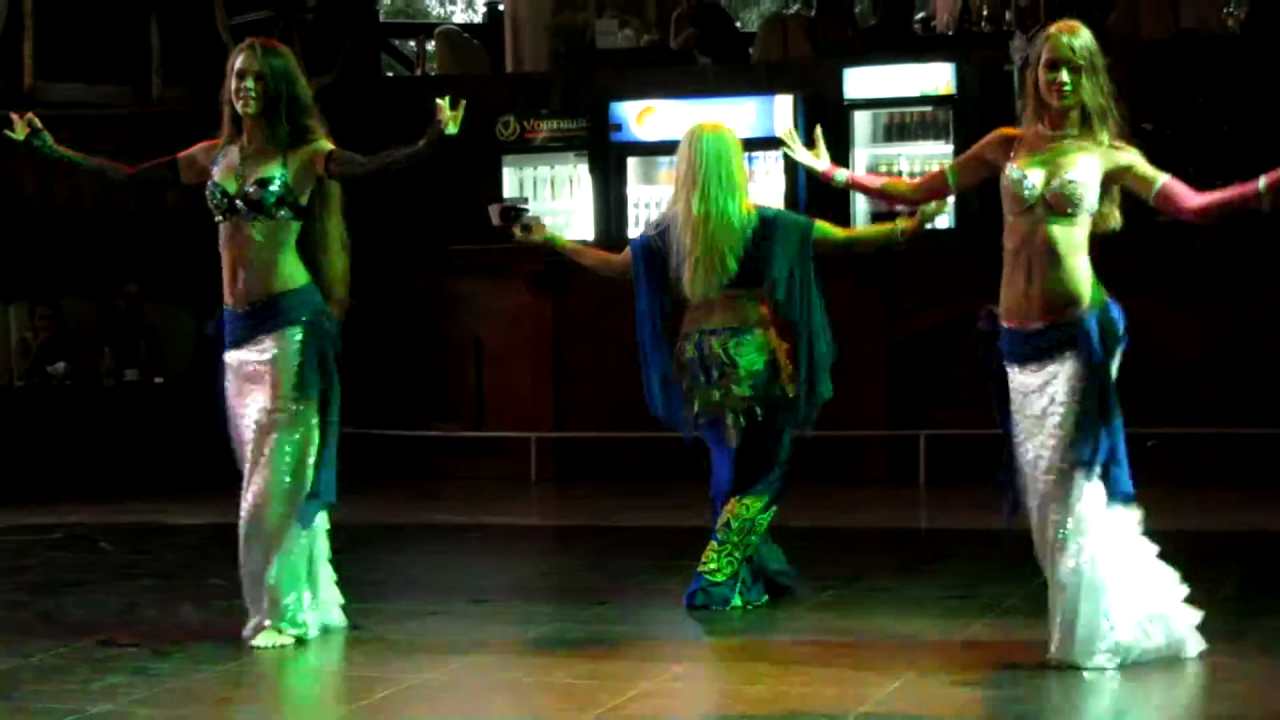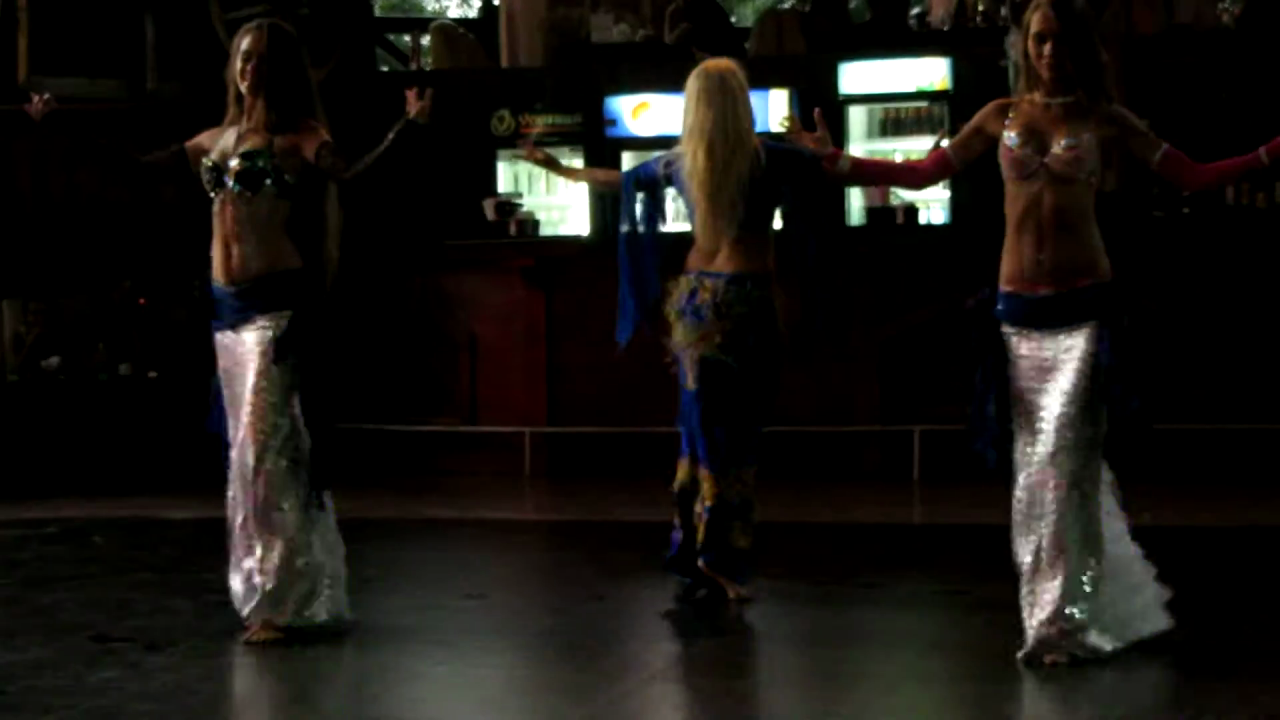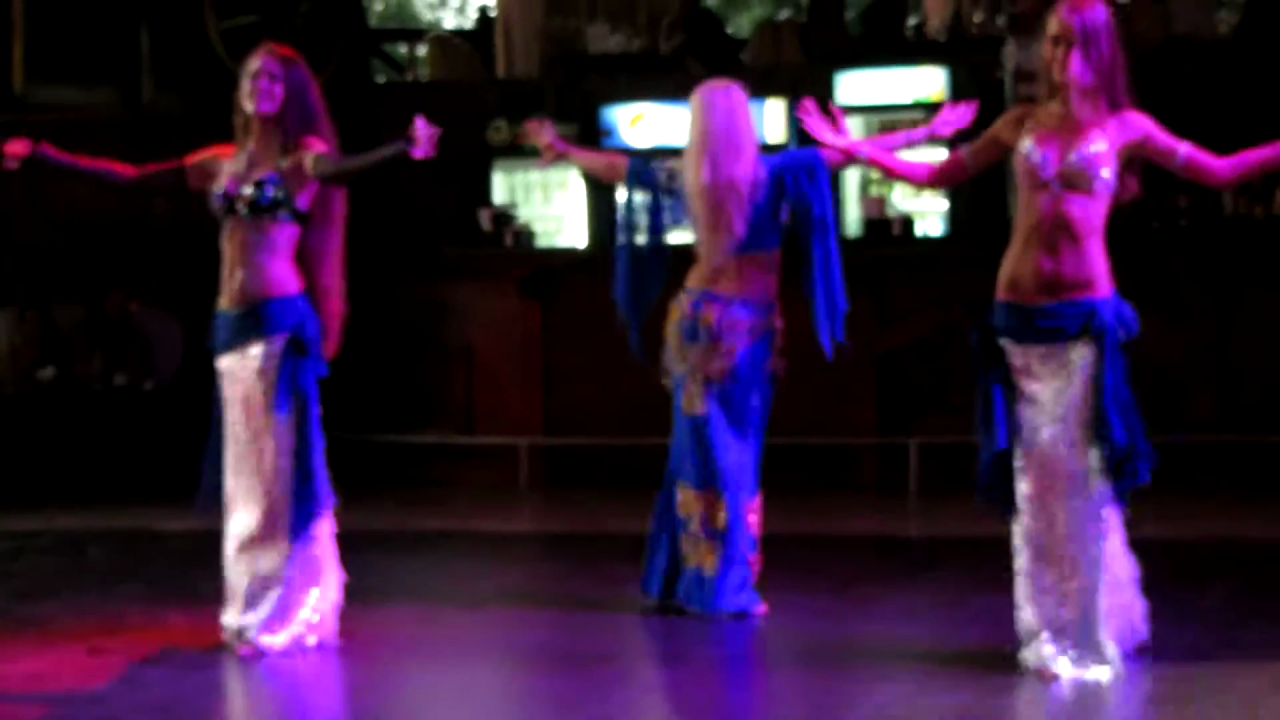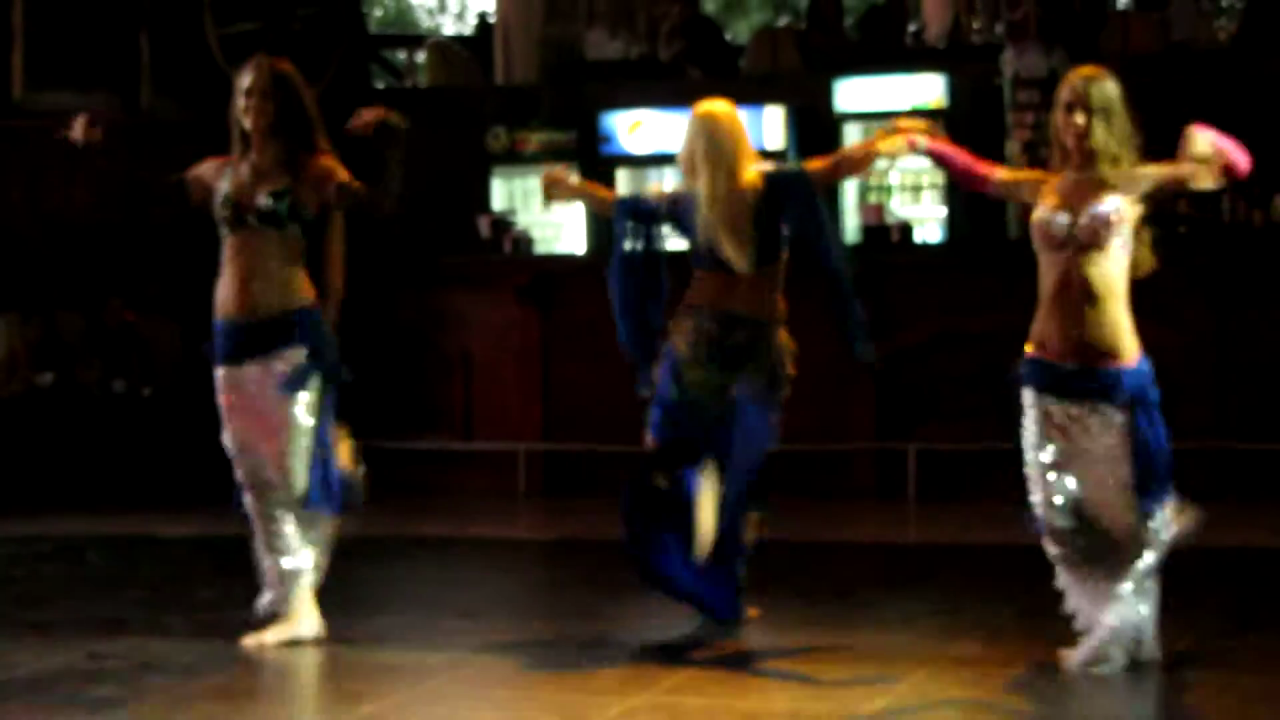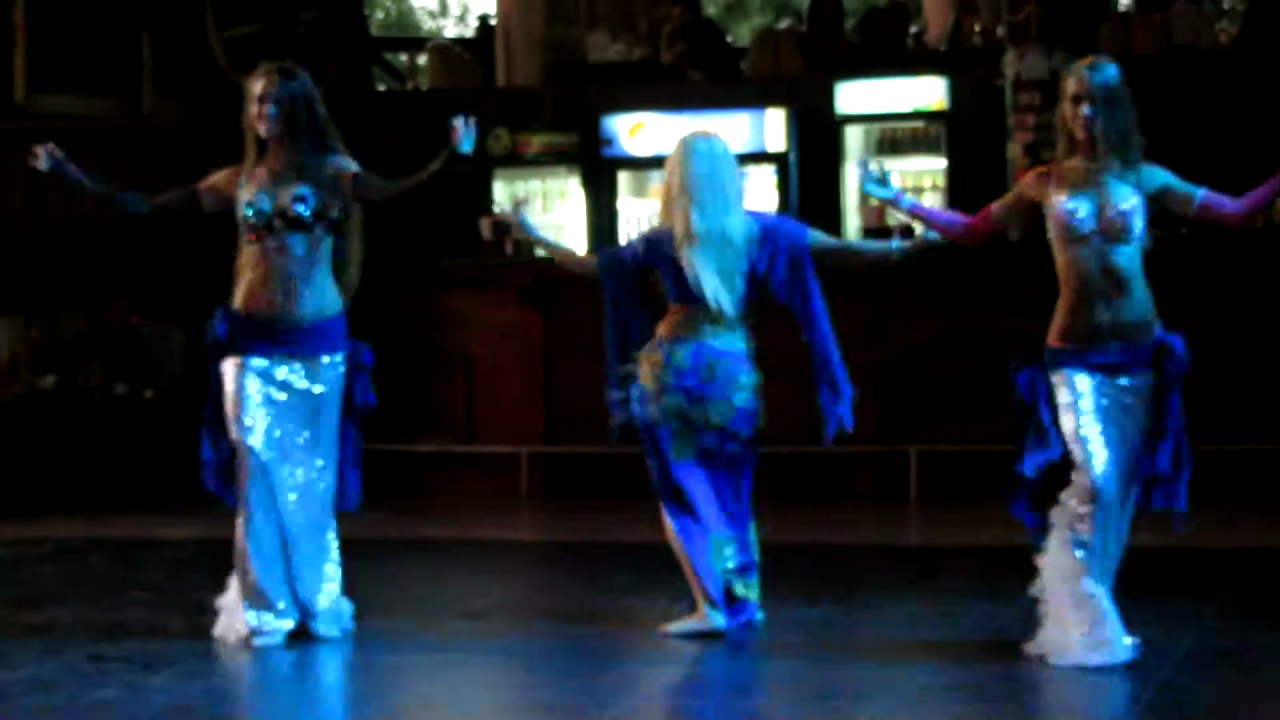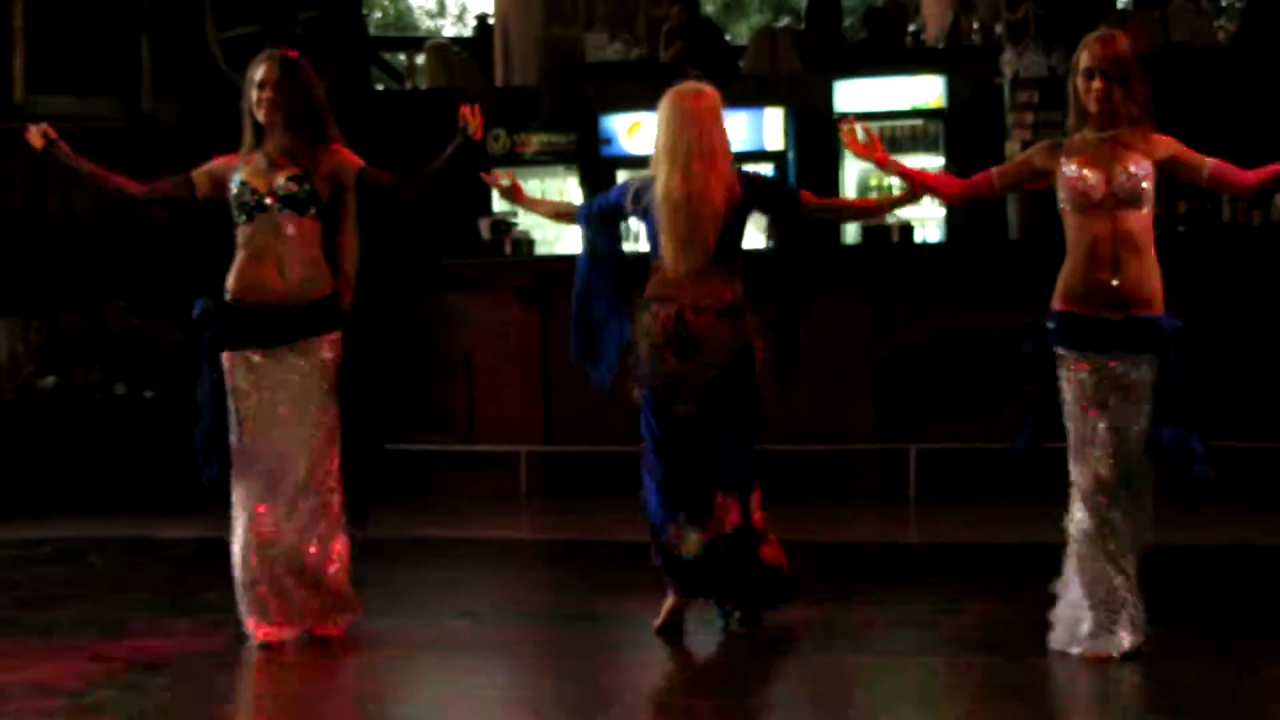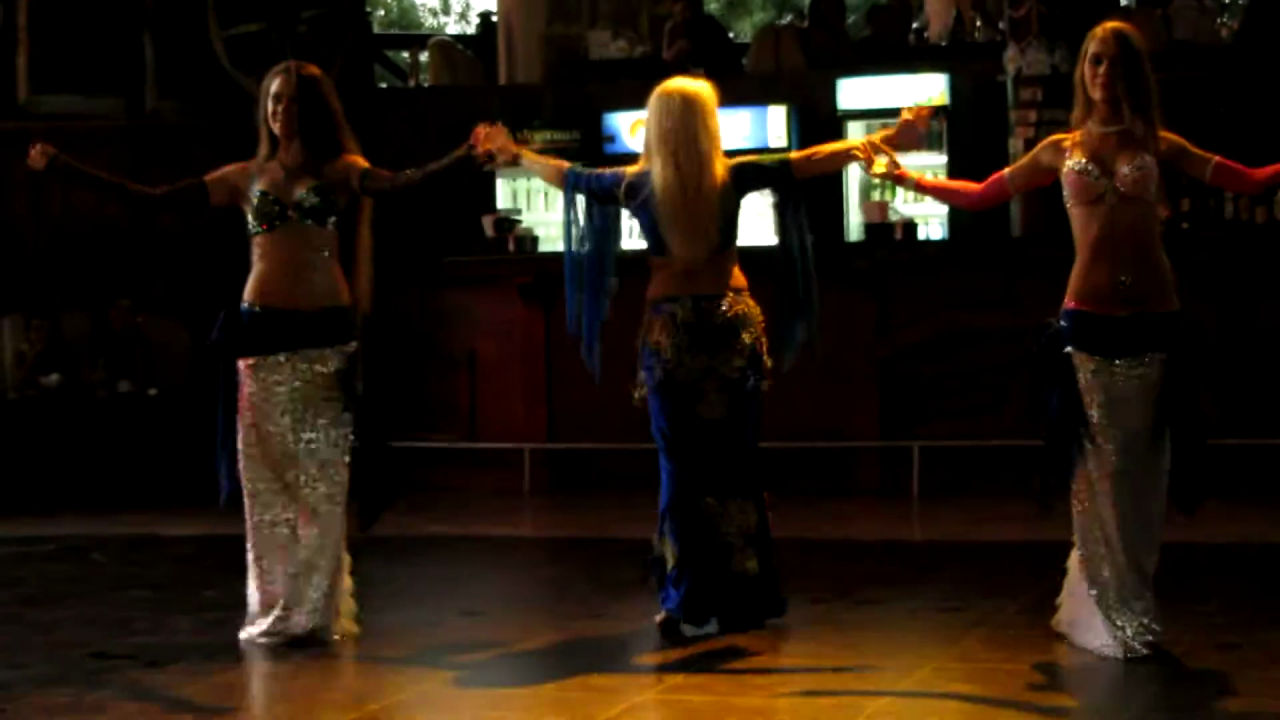
dt=0.5s
person 1, frame 1
left shoulder: (1108, 153)
right shoulder: (1004, 144)
left elbow: (1189, 204)
right elbow: (917, 194)
right wrist: (835, 173)
left hip: (1082, 331)
right hip: (1021, 342)
left knee: (1071, 480)
right knee: (1048, 488)
left ankle: (1089, 631)
right ankle: (1086, 620)
person 1, frame 2
left shoulder: (1106, 118)
right shoulder: (1001, 114)
left elbow: (1191, 176)
right elbow: (921, 174)
right wrist: (839, 160)
left hip: (1084, 303)
right hip: (1019, 307)
left knee: (1063, 453)
right knee: (1036, 457)
left ankle: (1062, 619)
right ankle: (1095, 602)
person 1, frame 3
left shoulder: (1124, 127)
right shoulder: (1020, 125)
left elbow: (1217, 172)
right elbow: (933, 175)
right wrist: (853, 147)
left hip: (1087, 315)
right hip: (1018, 315)
left knee: (1080, 471)
right knee: (1036, 475)
left ankle: (1085, 633)
right ankle: (1046, 631)
person 1, frame 4
left shoulder: (1135, 185)
right shoulder: (1041, 188)
left elbow: (1237, 167)
right elbow: (984, 175)
left wrist: (1208, 142)
right wrist: (926, 144)
left hip: (1115, 379)
right hip: (1047, 376)
left knee: (1116, 522)
right knee: (1057, 519)
right ankle: (1117, 628)
person 1, frame 5
left shoulder: (1144, 177)
right shoulder: (1045, 184)
right elbow: (970, 229)
right wrist: (893, 197)
left hip: (1141, 355)
right hip: (1074, 357)
left knee: (1119, 493)
right knee: (1093, 484)
left ankle: (1090, 619)
right ankle: (1085, 627)
person 1, frame 6
left shoulder: (1155, 147)
right shoulder: (1054, 154)
right elbow: (964, 190)
right wrist: (890, 164)
left hip: (1145, 326)
right hip: (1079, 325)
left knee: (1132, 473)
right knee: (1096, 471)
left ankle: (1116, 613)
right ankle: (1099, 620)
person 1, frame 7
left shoulder: (1160, 145)
right shoulder: (1059, 149)
right elbow: (979, 196)
right wrist: (903, 176)
left hip: (1156, 320)
right hip: (1090, 321)
left knee: (1145, 467)
right knee: (1103, 467)
left ankle: (1131, 610)
right ankle: (1113, 617)
person 2, frame 1
left shoulder: (306, 154)
right shoulder: (213, 155)
left elbow: (369, 167)
right elbow: (128, 175)
left wrist: (433, 140)
left hip: (291, 318)
right hip: (239, 325)
left knee: (281, 459)
right knee: (258, 465)
left ankle: (288, 608)
right ankle: (279, 599)
person 2, frame 2
left shoulder: (299, 134)
right shoulder: (220, 137)
left elbow: (346, 171)
left wrist: (405, 130)
left hip: (279, 303)
right hip: (231, 306)
left knee: (270, 442)
right knee: (249, 445)
left ankle: (290, 598)
right ankle: (266, 592)
person 2, frame 3
left shoulder: (304, 154)
right shoulder: (222, 161)
left elbow: (340, 165)
right elbow: (136, 175)
left wrist: (404, 150)
left hip: (280, 321)
right hip: (233, 325)
left knee: (275, 469)
right knee: (250, 468)
left ankle: (286, 615)
right ankle: (262, 610)
person 2, frame 4
left shoulder: (314, 169)
right shoulder: (219, 173)
right wrist: (94, 149)
left hip: (293, 331)
right hip: (232, 336)
left knee: (285, 466)
right knee: (256, 474)
left ankle: (296, 604)
right ankle: (293, 604)
person 2, frame 5
left shoulder: (330, 170)
right shoulder: (236, 180)
left elbow: (387, 191)
right elbow: (148, 209)
left wrist: (449, 159)
right wrist: (70, 173)
left hip: (319, 337)
right hip: (252, 338)
left knee: (312, 474)
right knee: (255, 471)
left ankle: (316, 603)
right ankle: (267, 608)
person 2, frame 6
left shoulder: (329, 160)
right shoulder: (230, 168)
left elbow: (405, 190)
right elbow: (144, 196)
left wrist: (461, 145)
right wrist: (62, 154)
left hip: (312, 324)
right hip: (245, 325)
left knee: (311, 463)
right knee: (257, 467)
left ankle: (324, 605)
right ankle: (269, 608)
person 2, frame 7
left shoulder: (340, 168)
right shoulder: (245, 175)
left elbow: (402, 181)
right elbow: (157, 199)
left wrist: (463, 154)
right wrist: (65, 167)
left hip: (328, 331)
right hip: (264, 329)
left knee: (322, 470)
right knee: (271, 470)
left ankle: (321, 607)
right ankle: (278, 609)
person 3, frame 1
left shoulder: (669, 226)
right shoulder: (757, 219)
left elbow: (619, 265)
right elbow: (842, 238)
left wrist: (557, 244)
right wrist: (904, 228)
left hip: (695, 358)
right hip: (751, 356)
left knee: (730, 471)
right knee: (761, 474)
left ankle: (751, 576)
right ankle: (718, 582)
person 3, frame 2
left shoulder: (680, 161)
right shoulder: (767, 157)
left elbow: (617, 180)
left wrist: (558, 167)
left hip: (695, 294)
right hip: (745, 298)
left knee: (700, 426)
right knee: (735, 431)
left ankle: (696, 559)
right ankle: (721, 562)
person 3, frame 3
left shoulder: (685, 178)
right shoulder: (770, 173)
left elbow: (613, 167)
left wrist: (560, 148)
right wrist: (933, 129)
left hip: (693, 316)
right hip: (746, 325)
left knee: (694, 447)
right knee: (737, 455)
left ankle: (681, 579)
right ankle: (730, 588)
person 3, frame 4
left shoulder: (683, 201)
right shoulder: (770, 188)
left elbow: (613, 205)
right elbow: (842, 165)
left wrist: (566, 185)
left hip: (699, 335)
right hip: (757, 344)
left knee: (677, 452)
right knee: (741, 466)
left ankle: (699, 493)
right ankle: (722, 600)
person 3, frame 5
left shoulder: (662, 239)
right shoulder: (759, 230)
left elbow: (589, 267)
right elbow: (842, 248)
left wrist: (529, 235)
right wrist: (906, 245)
left hip: (673, 366)
right hip: (733, 369)
left knee: (679, 492)
right knee: (729, 490)
left ankle: (712, 605)
right ankle: (740, 597)
person 3, frame 6
left shoulder: (645, 189)
right shoulder: (740, 186)
left elbow: (578, 213)
right elbow: (826, 210)
left wrist: (519, 199)
right wrist: (898, 200)
left hip: (661, 329)
right hip: (724, 328)
left knee: (670, 461)
right knee: (730, 459)
left ankle: (682, 580)
right ankle: (744, 592)
person 3, frame 7
left shoulder: (634, 183)
right shoulder: (730, 176)
left elbow: (566, 175)
right elbow: (807, 162)
left wrist: (513, 152)
right wrist: (881, 141)
left hip: (667, 326)
right hip: (732, 321)
left knee: (682, 466)
right knee: (734, 461)
left ankle: (688, 600)
right ankle: (740, 598)
